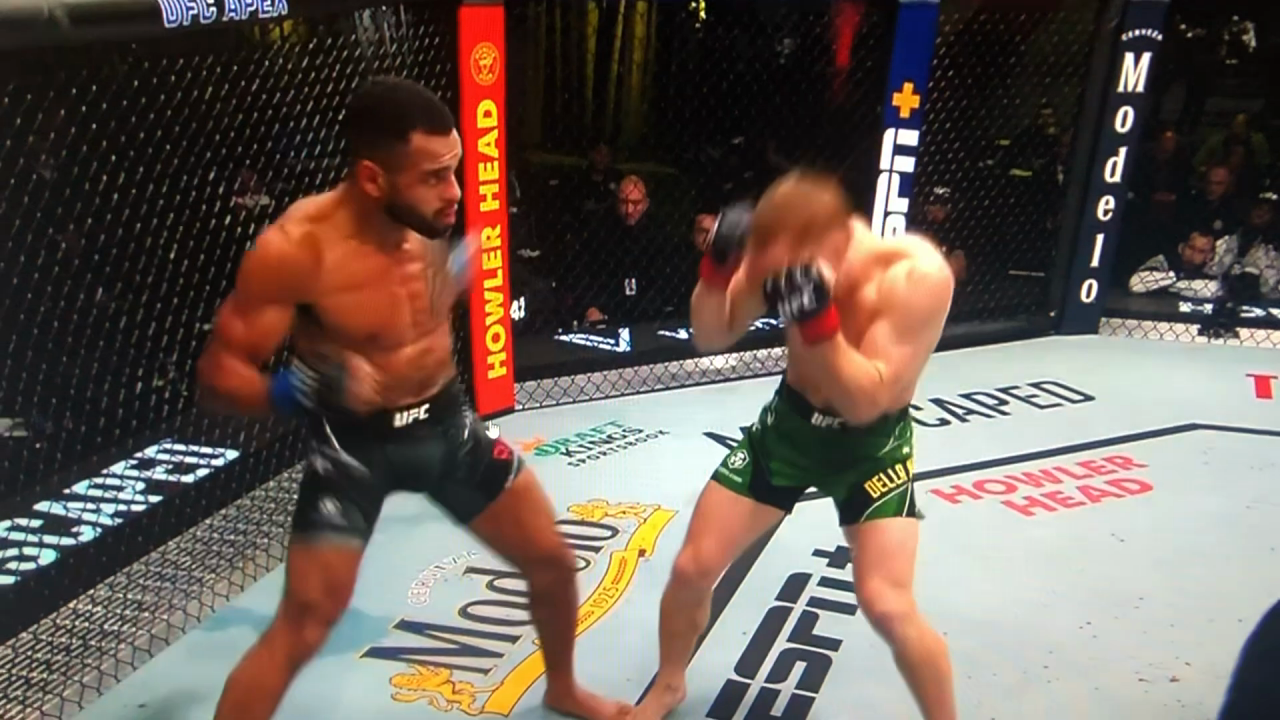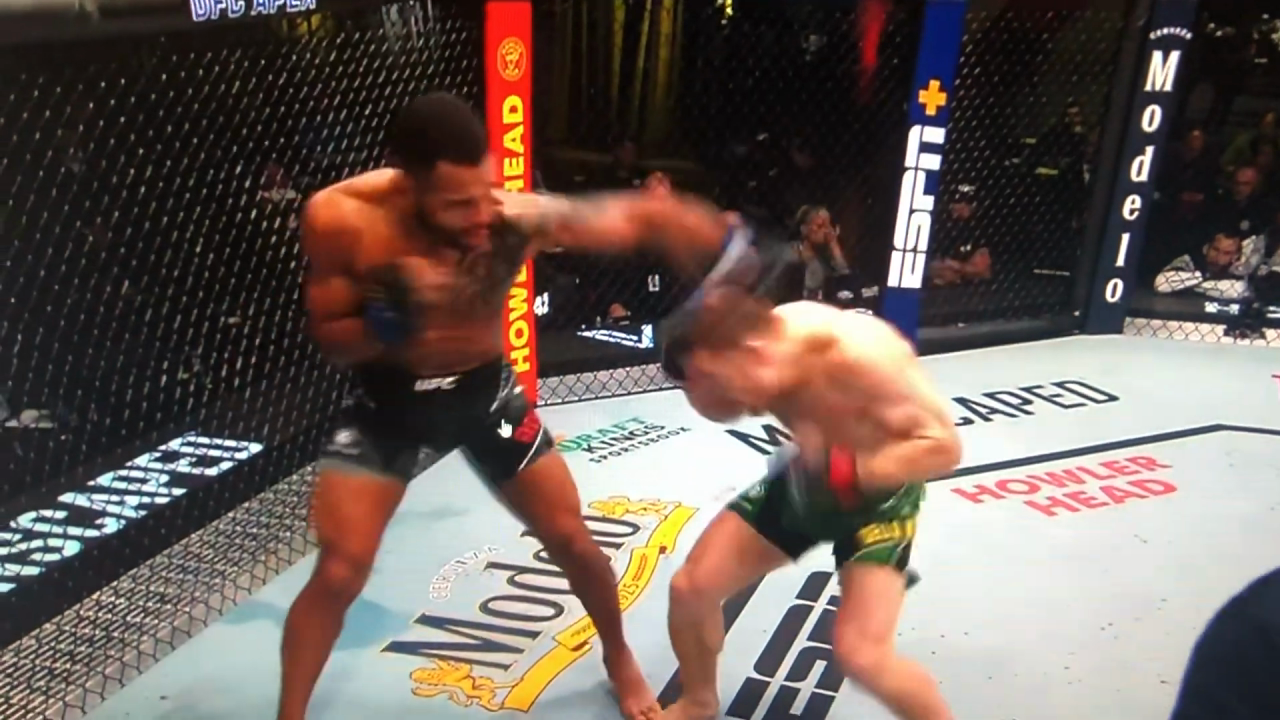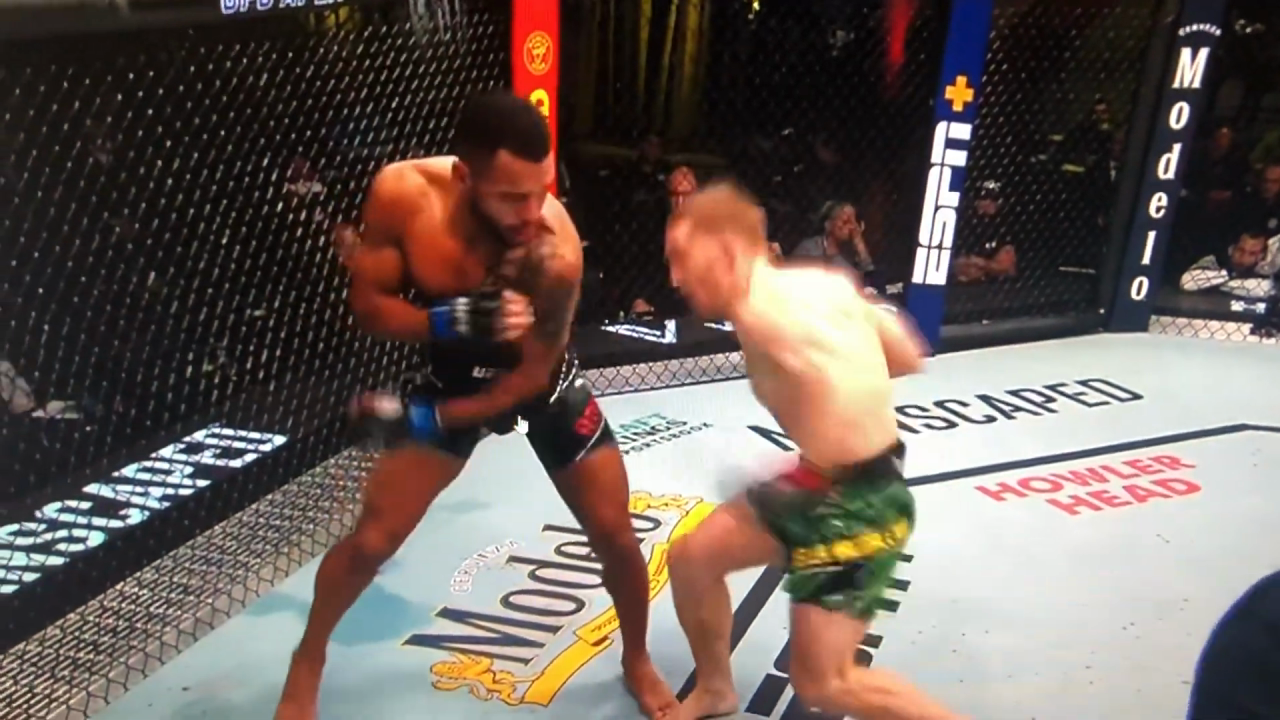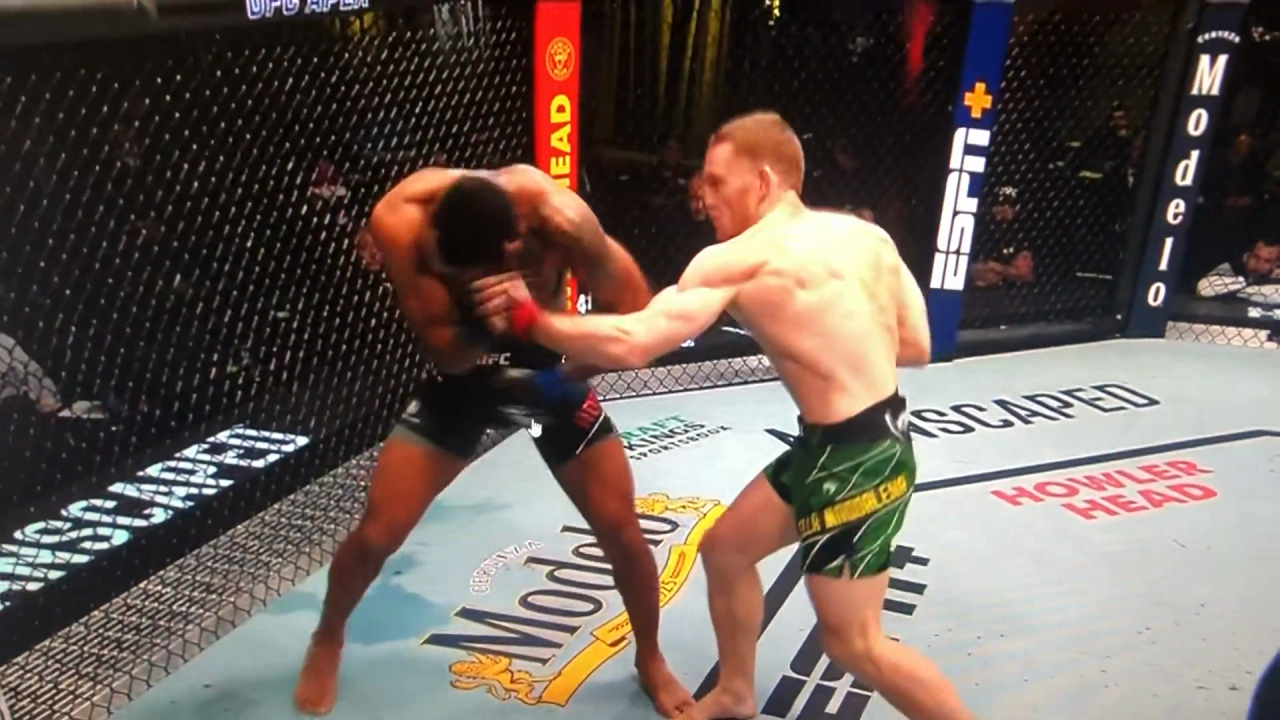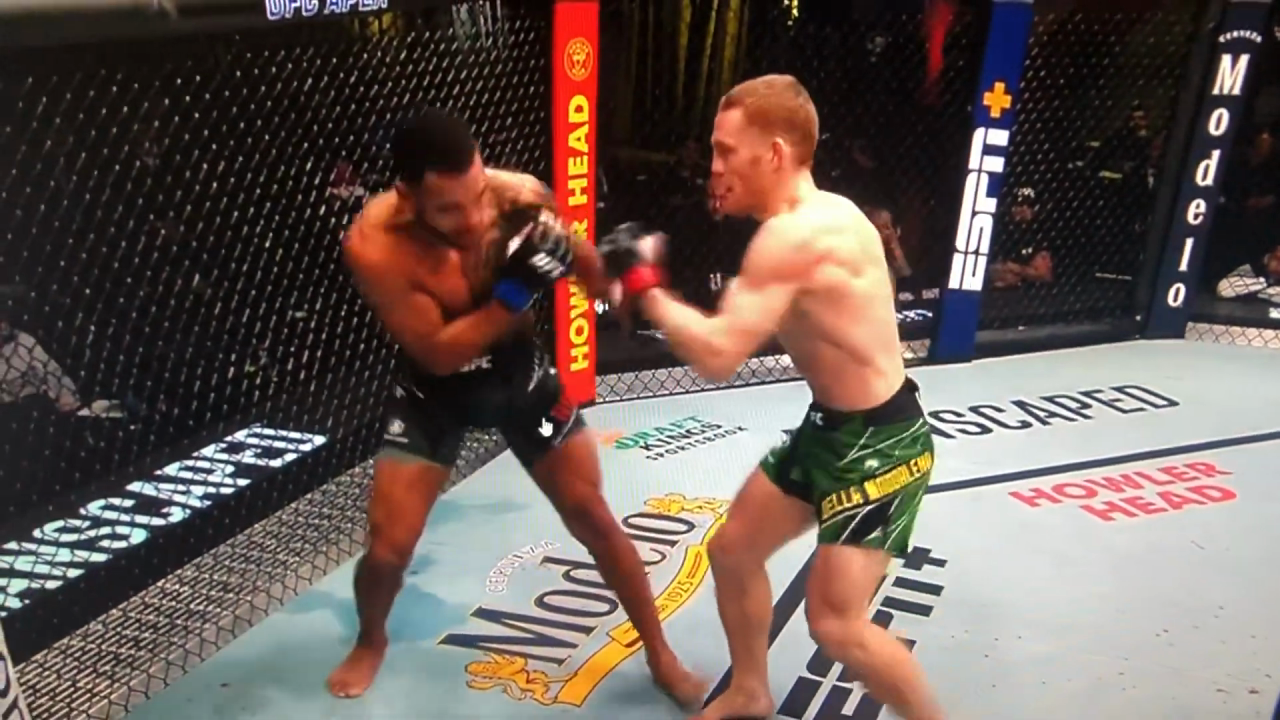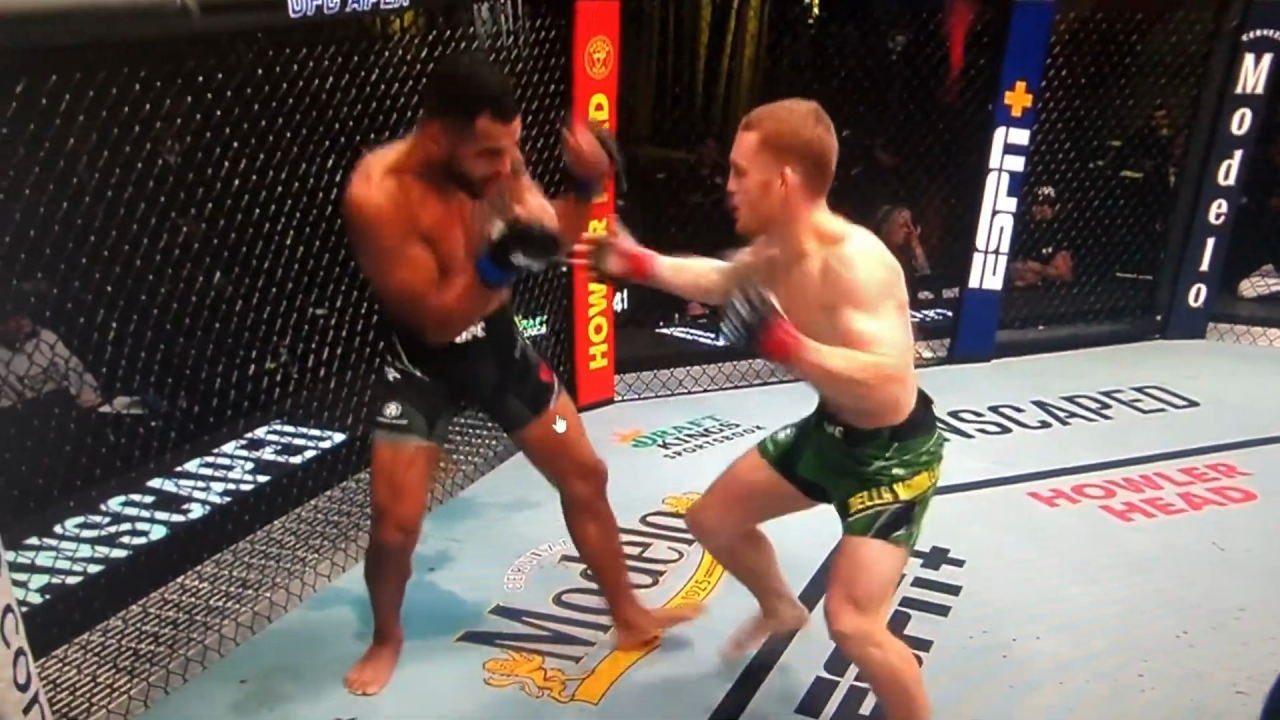
dt=0.3s
person 1, frame 1
left shoulder: (421, 221)
right shoulder: (293, 249)
right elbow: (220, 372)
left wrist: (449, 270)
right wrist: (301, 389)
left hip: (450, 427)
right hip: (354, 447)
left knee: (553, 561)
right knee: (300, 631)
person 1, frame 2
left shoulder: (509, 216)
right shoulder: (336, 217)
left elbow: (641, 217)
right elbow: (327, 342)
left wrist: (725, 246)
right wrist: (385, 320)
left hip: (484, 394)
right hip: (387, 402)
left knee: (575, 545)
right knee: (336, 580)
left ankle: (619, 664)
person 1, frame 3
left shoulder: (552, 253)
right shoulder: (401, 191)
left elbow: (533, 377)
right elbow: (366, 304)
left wrist: (428, 420)
right wrist: (450, 321)
left hip: (539, 386)
right hip: (452, 376)
left knee: (615, 536)
right knee: (372, 541)
left ankle: (637, 660)
right ankle: (307, 661)
person 1, frame 4
left shoulder: (556, 218)
right shoulder: (398, 220)
left elbow: (635, 303)
right elbow: (445, 350)
left wrist: (561, 373)
right wrist: (479, 333)
left hip: (547, 375)
right hip: (459, 376)
left knee: (622, 532)
right knee: (375, 535)
left ankle: (651, 661)
right ankle: (327, 642)
person 1, frame 5
left shoulder: (517, 196)
right shoulder: (373, 244)
left elbow: (582, 262)
right elbow: (439, 353)
left wrist: (602, 271)
right wrist: (517, 288)
left hip: (519, 373)
right hip: (432, 389)
left knee: (592, 519)
right knee: (387, 552)
left ankle: (658, 652)
right ankle: (370, 642)
person 1, frame 6
left shoulder: (499, 160)
right shoulder: (378, 193)
left elbow: (554, 243)
right elbow: (433, 321)
left wrist: (585, 188)
right wrist: (505, 260)
left hip: (499, 344)
right hip: (422, 359)
left knee: (582, 477)
right knee: (394, 529)
left ankle: (628, 616)
right ankle: (386, 639)
person 2, frame 1
left shoulder: (917, 274)
right shoulder: (782, 256)
left elbow: (864, 403)
right elbow: (711, 338)
left wrist: (817, 322)
right wrist: (717, 269)
left hip: (872, 441)
right hip: (789, 420)
left knee: (887, 605)
right knee: (693, 565)
person 2, frame 2
left shoulder: (855, 354)
right shoulder: (762, 338)
left elbow: (942, 444)
right elbow: (721, 409)
left wrist: (842, 473)
right wrist: (698, 382)
left hip: (878, 498)
right hip: (805, 485)
left knee: (863, 656)
right knee: (691, 590)
person 2, frame 3
left shoulder: (760, 308)
right shoulder: (815, 283)
left elbow: (848, 394)
right elbow: (910, 357)
left wrist: (796, 480)
left hip: (857, 499)
right hip: (832, 483)
right knee: (690, 559)
person 2, frame 4
left shoulder: (740, 258)
right shoulder: (865, 234)
left elbow: (632, 341)
right elbow: (914, 347)
left wrist: (528, 319)
left hip: (858, 459)
right hip: (846, 442)
left knee: (853, 643)
right knee: (725, 549)
person 2, frame 5
left shoulder: (791, 237)
right shoulder: (830, 214)
left elbow: (717, 356)
left wrist: (643, 285)
left hip: (881, 442)
right hip: (830, 427)
left knee: (836, 623)
right knee: (732, 549)
person 2, frame 6
left shoulder: (851, 259)
right shoulder: (770, 250)
left elbow: (888, 386)
right elbow: (722, 282)
left wrist: (784, 344)
right wrist: (638, 261)
left hip: (893, 452)
right hip: (826, 429)
left knee: (854, 624)
right knee: (714, 518)
right ankle: (779, 608)
